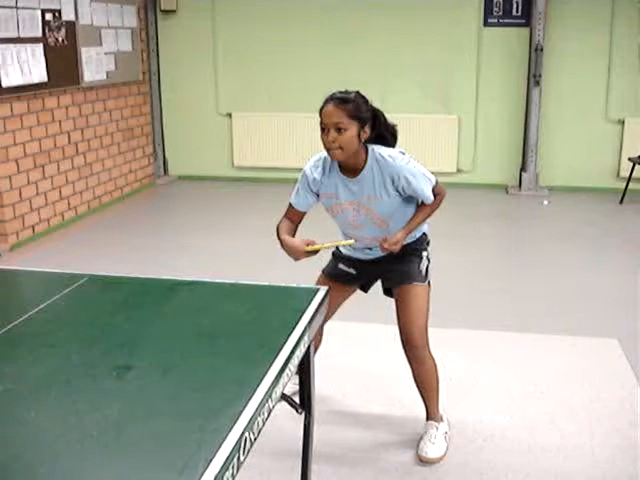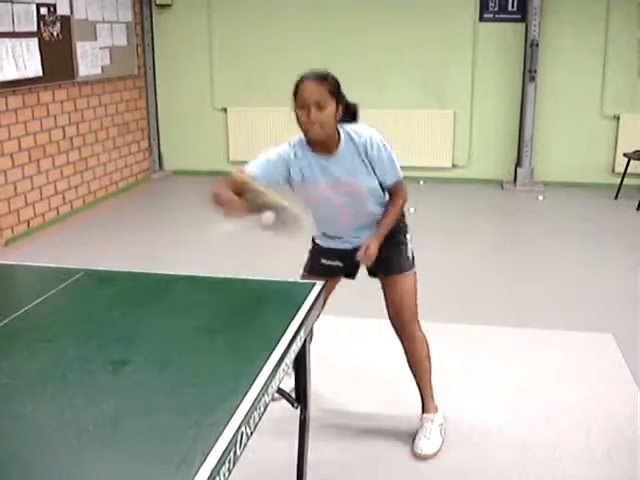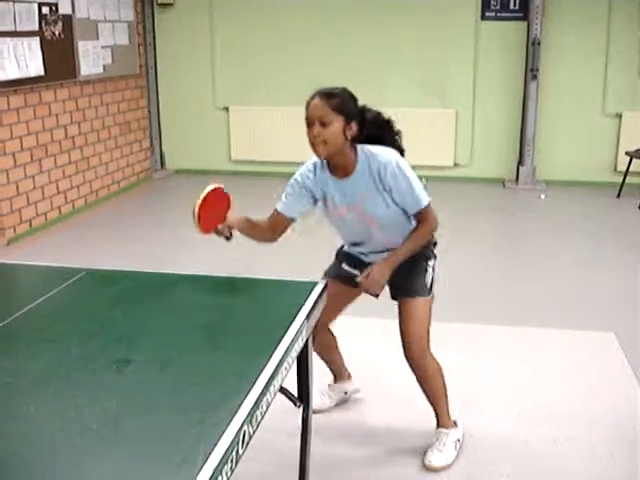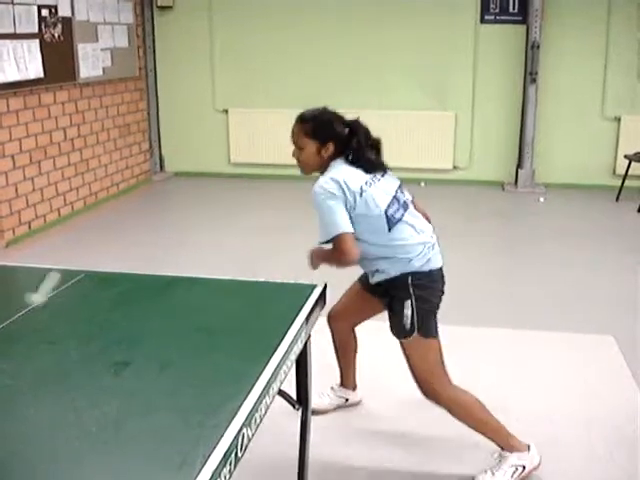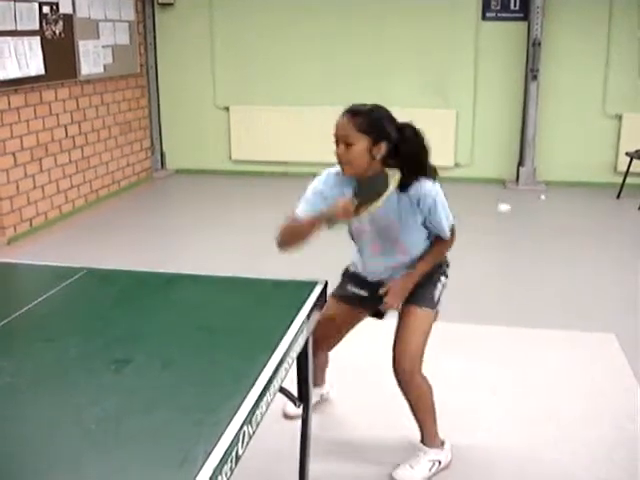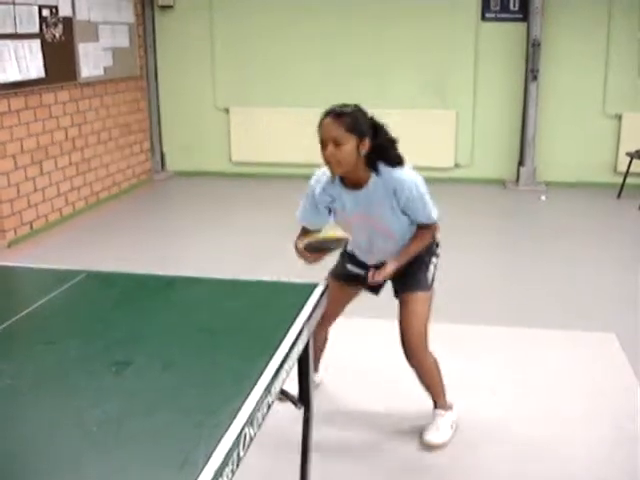
dt=0.5s
person 1, frame 1
left shoulder: (394, 165)
right shoulder: (317, 170)
left elbow: (437, 195)
right elbow: (288, 220)
left wrist: (405, 231)
right wrist: (288, 241)
left hip: (405, 250)
right hip: (353, 251)
left knee: (414, 340)
left ankle: (435, 421)
person 1, frame 2
left shoulder: (365, 141)
right shoulder: (288, 158)
left elbow: (399, 195)
right elbow: (229, 185)
left wrist: (376, 238)
right wrist: (227, 198)
left hip: (388, 237)
right hip: (331, 245)
left knee: (406, 324)
left ankle: (430, 412)
person 1, frame 3
left shoulder: (385, 163)
right shoulder: (311, 176)
left elbow: (428, 222)
right elbow: (271, 230)
left wrist: (388, 265)
right wrist: (236, 221)
left hip: (410, 254)
right hip: (358, 254)
left knee: (415, 350)
right knee: (311, 321)
left ankle: (448, 427)
right ankle: (343, 381)
person 1, frame 4
left shoulder: (326, 187)
right shoulder: (363, 169)
left elbow: (347, 254)
right elbow: (418, 212)
left wrist: (321, 255)
left hip: (410, 278)
right hip: (392, 269)
left knee: (434, 386)
right knee: (338, 319)
right ankle: (347, 390)
person 1, frame 5
left shoulder: (422, 191)
right shoulder: (333, 183)
left elbow: (445, 240)
right elbow: (284, 241)
left wrist: (406, 284)
right wrist: (322, 217)
left hip: (421, 274)
right hip: (367, 274)
left knee: (405, 365)
right knee: (317, 336)
left ankle: (434, 447)
right ankle: (317, 388)
person 1, frame 6
left shoulder: (401, 181)
right shoulder: (322, 186)
left elbow: (429, 229)
right elbow: (309, 234)
left wrist: (393, 264)
right wrist: (305, 249)
left hip: (413, 257)
right hip: (359, 255)
left knee: (414, 346)
right knee: (315, 317)
left ankle: (444, 409)
right ankle: (309, 374)
